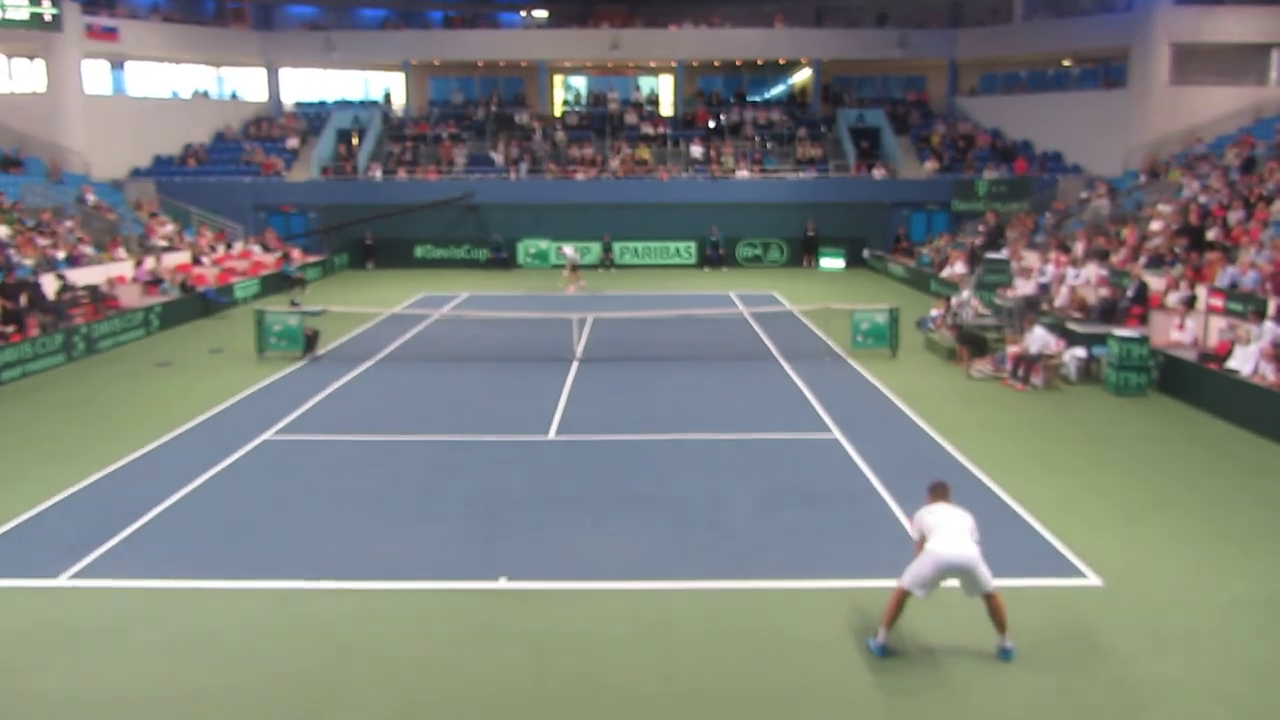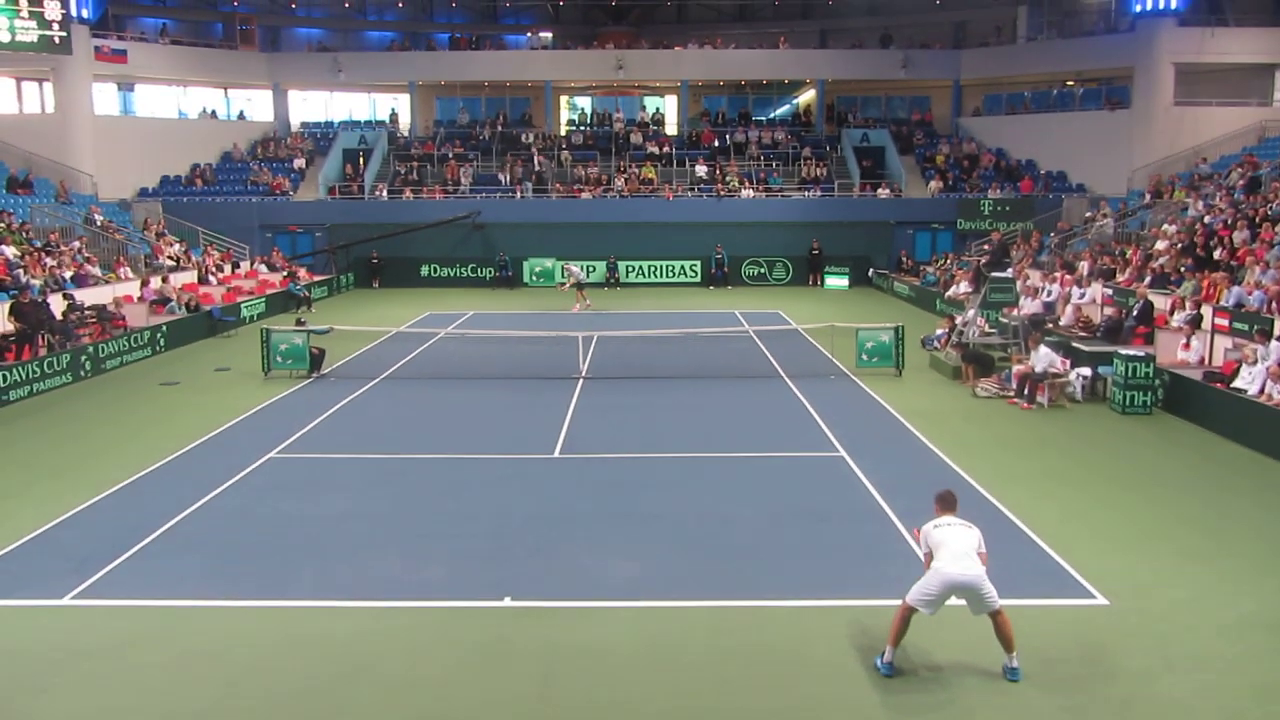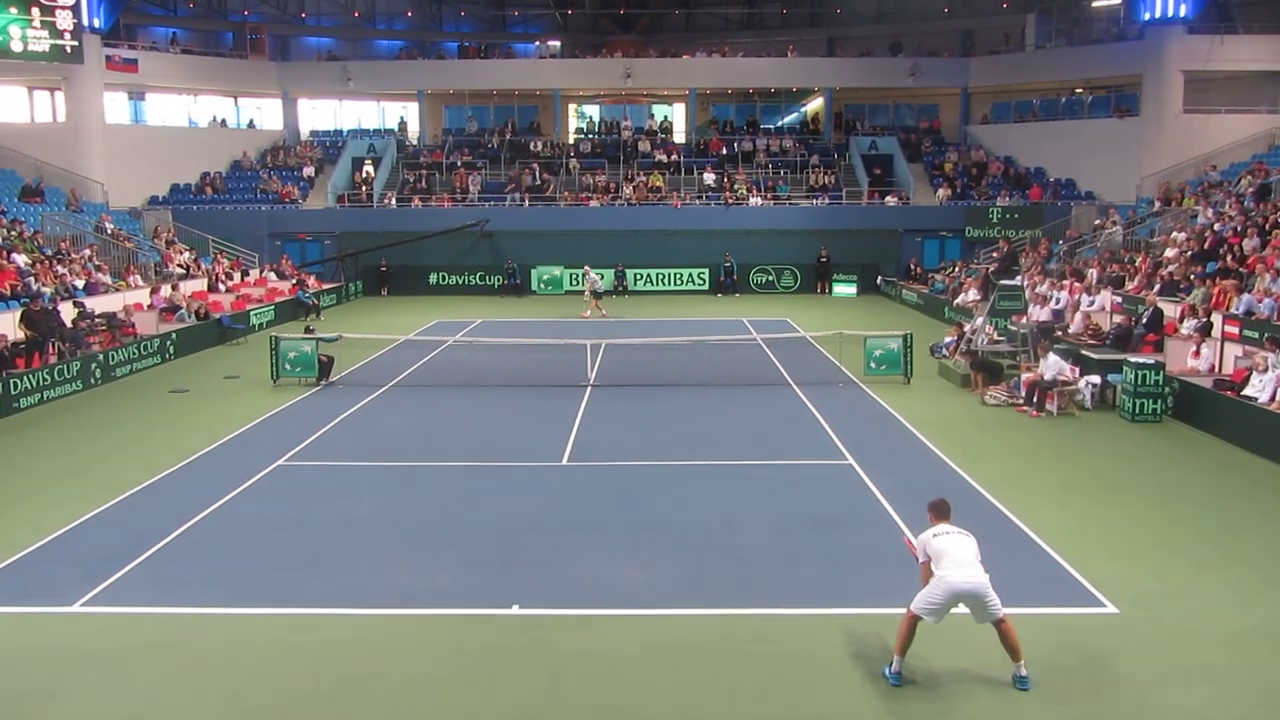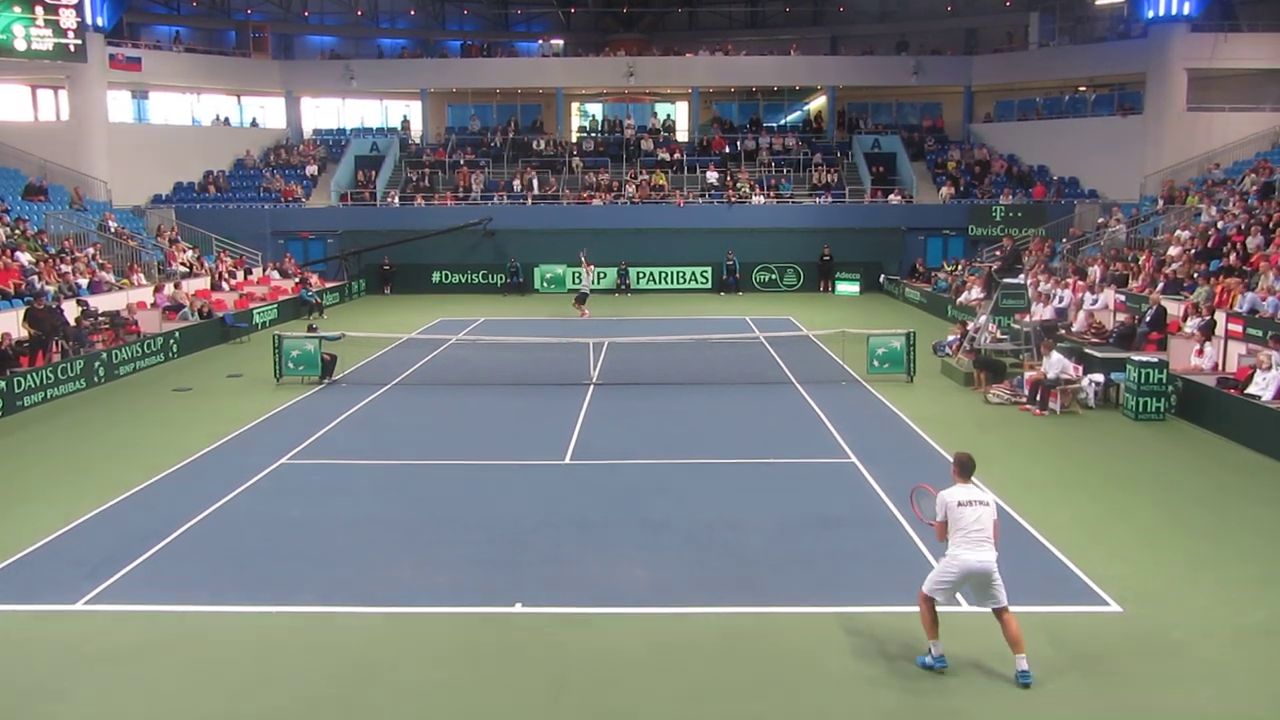
dt=1s
person 1, frame 1
left shoulder: (922, 514)
right shoulder: (966, 515)
left elbow: (920, 552)
left wrist: (936, 573)
right wrist: (950, 574)
left hip: (937, 554)
right hip: (968, 555)
left knee: (901, 592)
right knee: (990, 595)
left ankle: (880, 642)
right ankle: (1005, 645)
person 1, frame 2
left shoulder: (928, 528)
right shoulder: (973, 529)
left hip: (942, 573)
right hip: (975, 575)
left knee: (906, 609)
right knee: (997, 613)
left ankle: (887, 661)
right ankle: (1012, 665)
person 1, frame 3
left shoulder: (925, 537)
right shoulder: (968, 536)
left elbow: (926, 580)
left hip: (947, 582)
right hip: (979, 582)
left knee: (911, 617)
right knee: (1001, 621)
left ankle: (895, 670)
right ankle: (1021, 673)
person 1, frame 4
left shoulder: (945, 496)
right shoulder: (987, 498)
left elbow: (940, 535)
right elbow: (993, 538)
left hip: (958, 561)
right hip: (986, 561)
left knee: (925, 598)
right knee: (1003, 613)
left ankle: (936, 655)
right ankle: (1022, 669)
